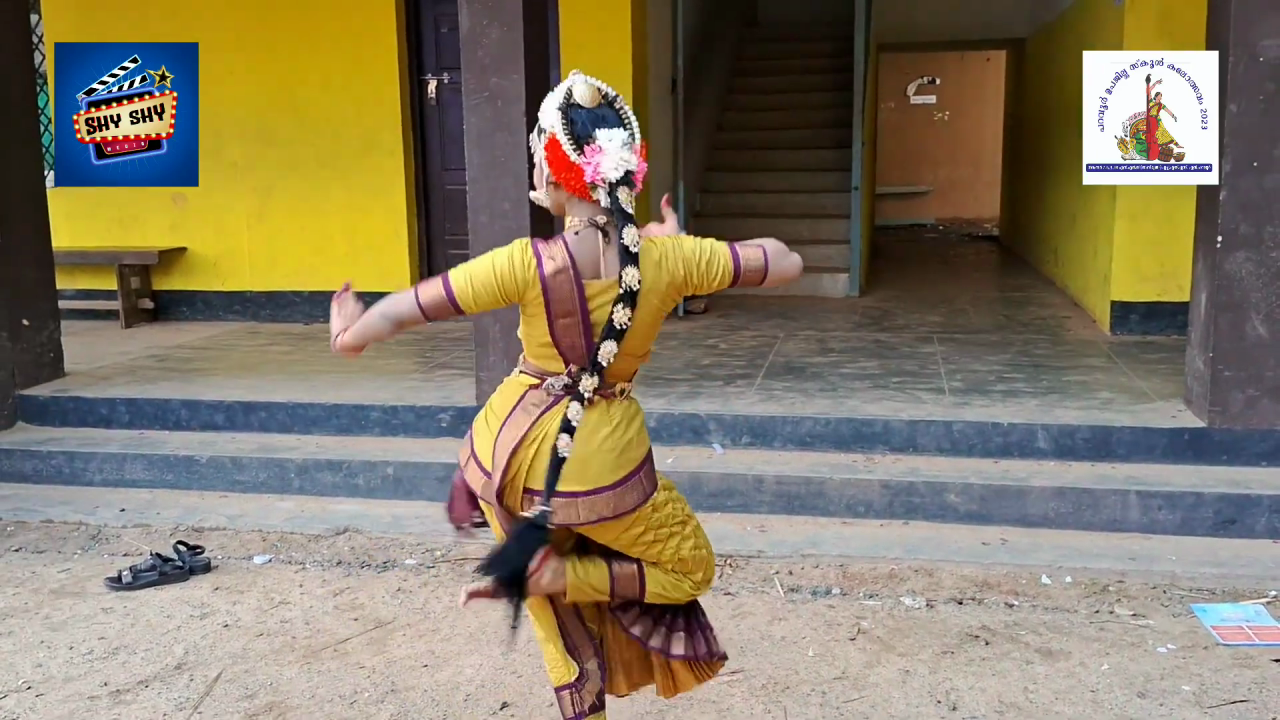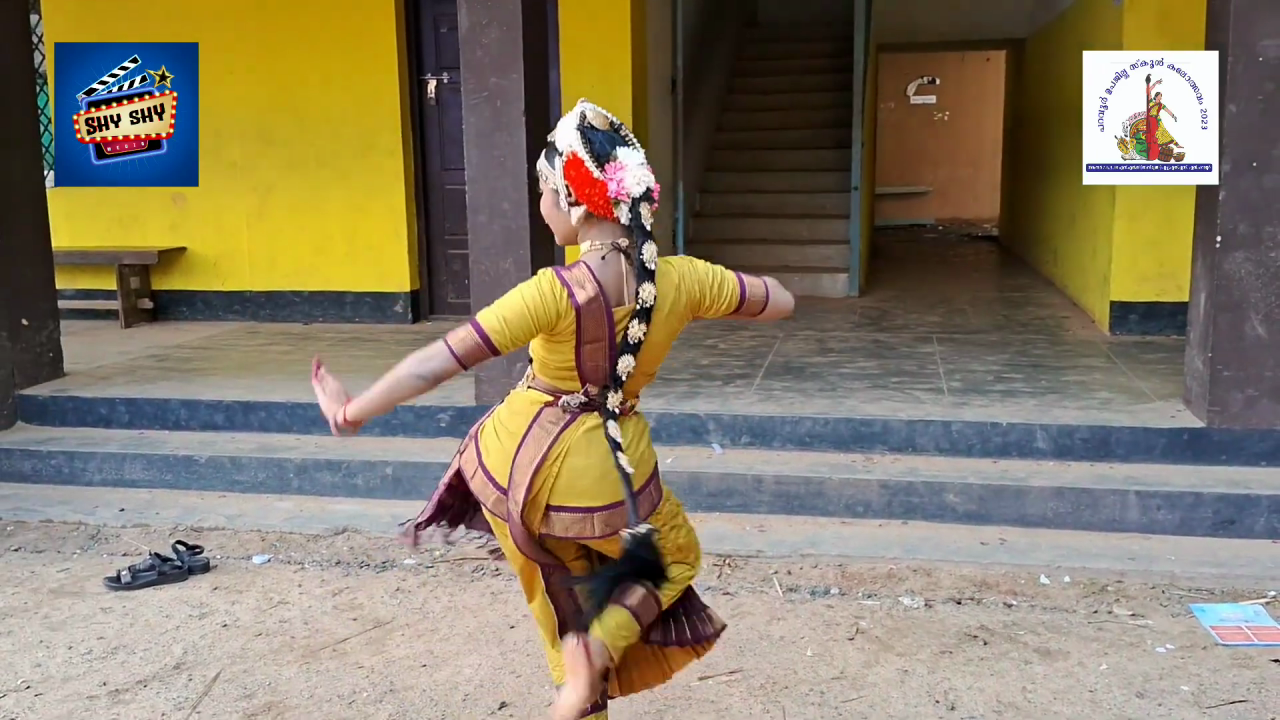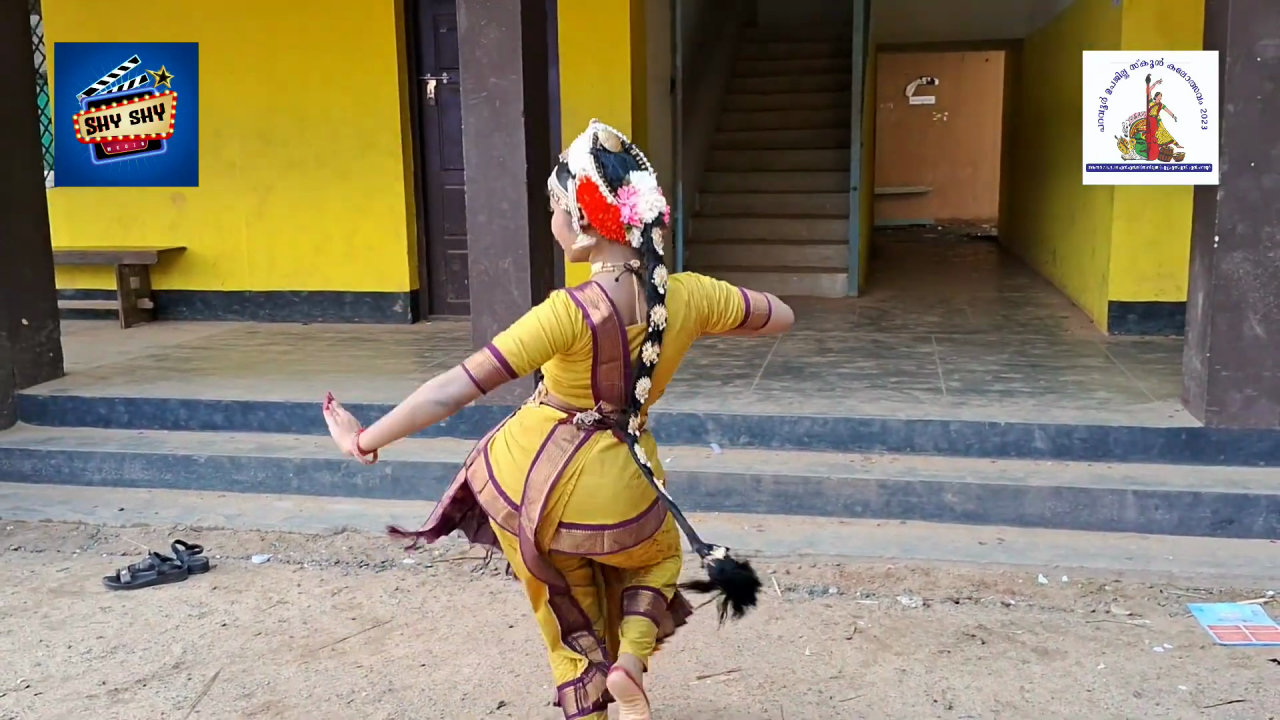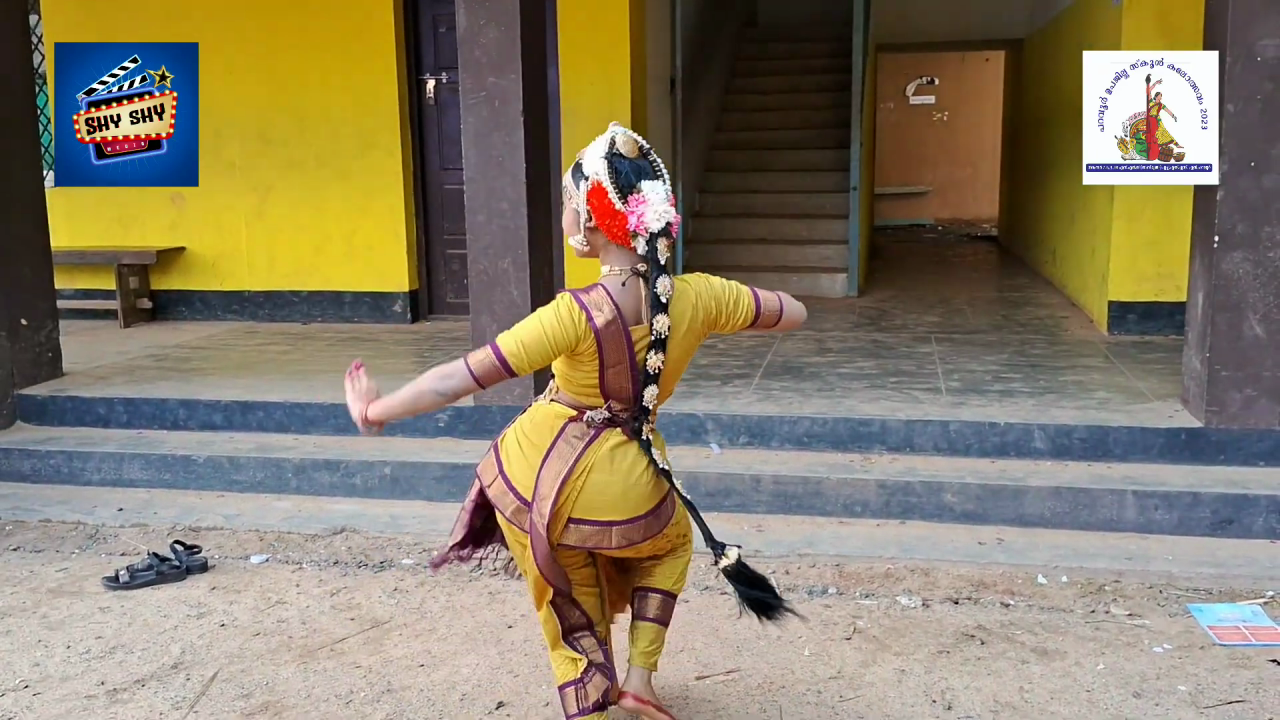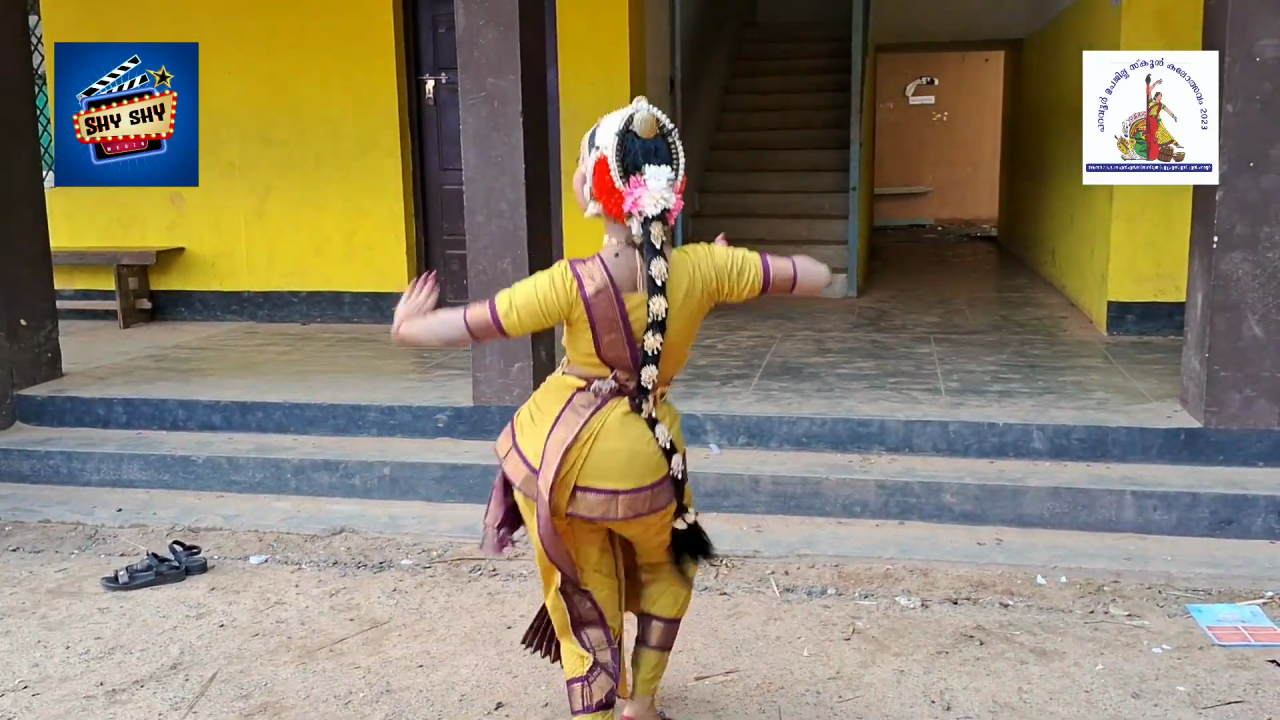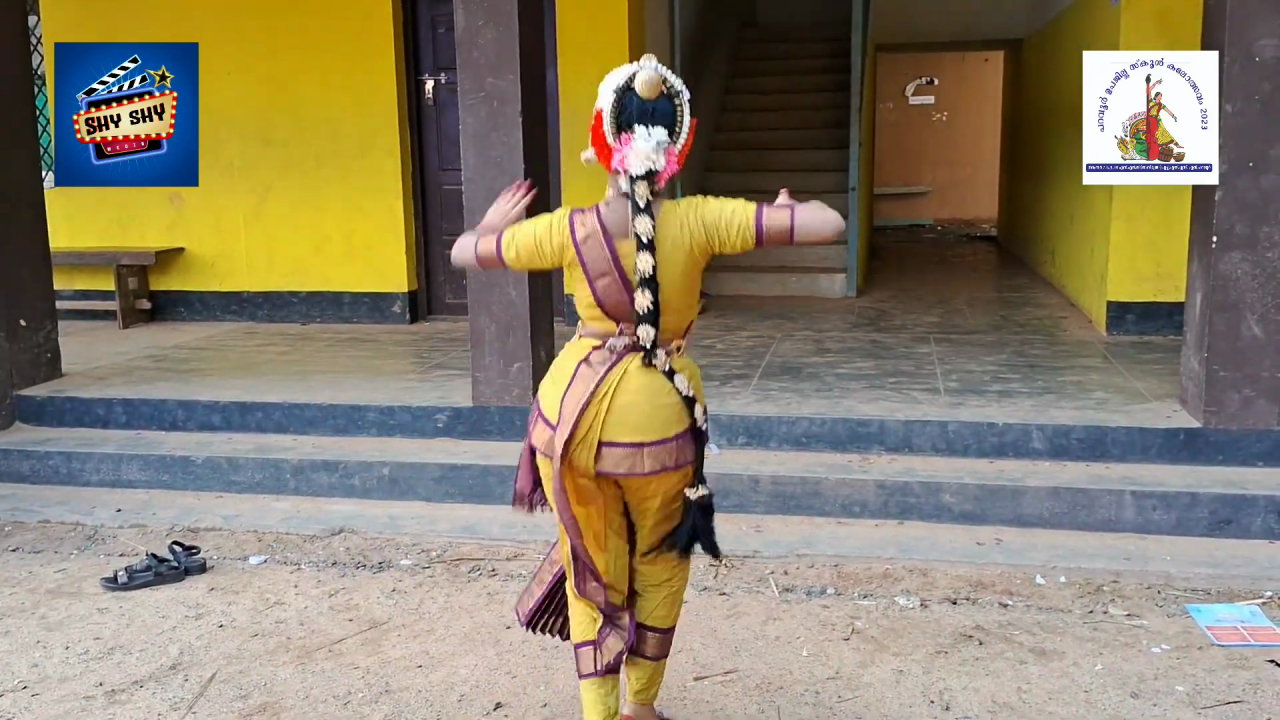
dt=0.1s
person 1, frame 1
left shoulder: (535, 264)
right shoulder: (666, 258)
left elbow: (407, 309)
right elbow: (787, 264)
left wrist: (350, 335)
left hip: (508, 449)
right hip: (597, 462)
left knee: (564, 613)
right knee: (689, 568)
right ankle: (545, 572)
person 1, frame 2
left shoulder: (557, 294)
right shoulder: (681, 280)
left elbow: (441, 359)
right elbow: (781, 302)
left wrist: (350, 412)
left hip: (515, 460)
right hip: (601, 476)
left knee: (562, 603)
right knee: (679, 556)
right ankle: (599, 661)
person 1, frame 3
left shoulder: (572, 313)
right shoulder: (688, 296)
left elbow: (461, 385)
right elbow: (780, 316)
left wrist: (365, 442)
left hip: (523, 476)
right hip: (612, 489)
left knee: (569, 613)
right knee: (662, 550)
right ankle: (629, 663)
person 1, frame 4
left shoulder: (572, 317)
right shoulder: (689, 298)
left elbow: (460, 379)
right elbow: (791, 313)
left wrist: (374, 414)
left hip: (536, 478)
right hip: (624, 483)
left knee: (576, 610)
right knee: (666, 544)
person 1, frame 5
left shoulder: (574, 284)
right shoulder: (700, 269)
left elbow: (461, 327)
right elbow: (816, 277)
left wrist: (407, 324)
left hip: (553, 447)
right hip: (637, 458)
left knee: (580, 598)
right knee: (668, 559)
person 1, frame 6
left shoulder: (568, 231)
right shoulder: (688, 224)
left elbow: (466, 252)
right elbow: (828, 223)
left wrist: (503, 216)
right wrist: (790, 220)
left hip: (572, 406)
right hip: (653, 411)
left knee: (593, 568)
right knee: (665, 547)
